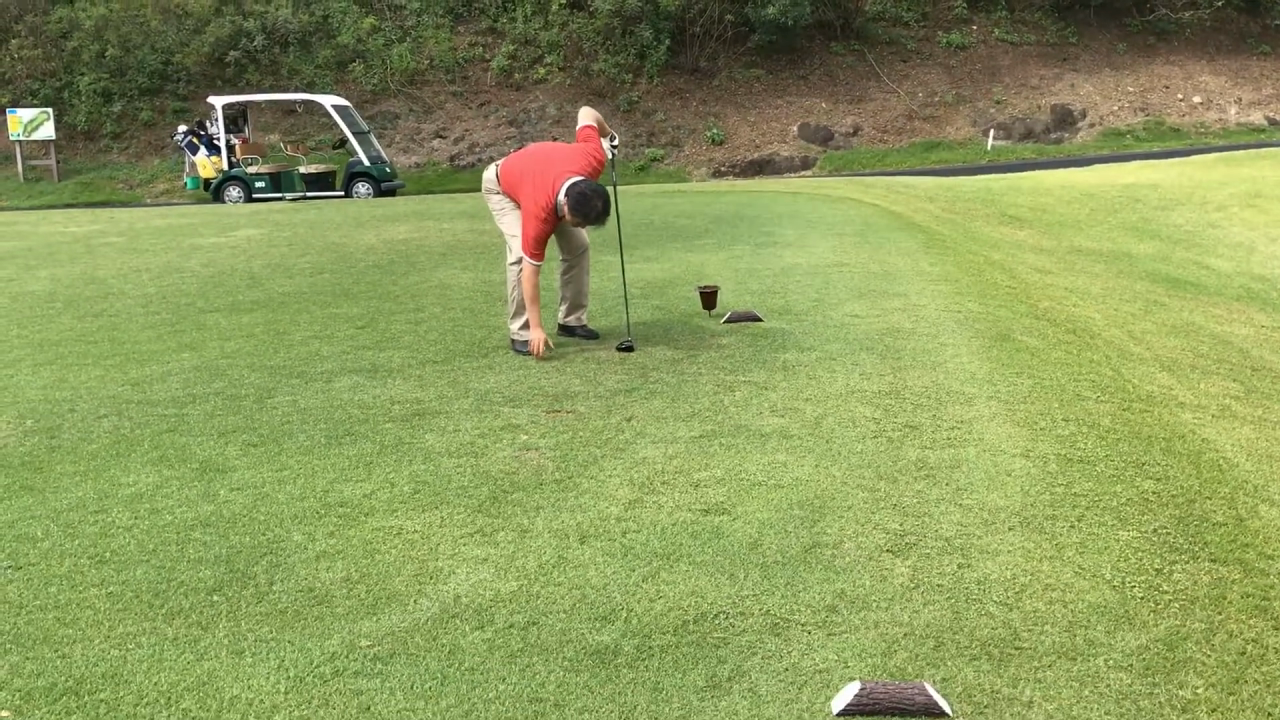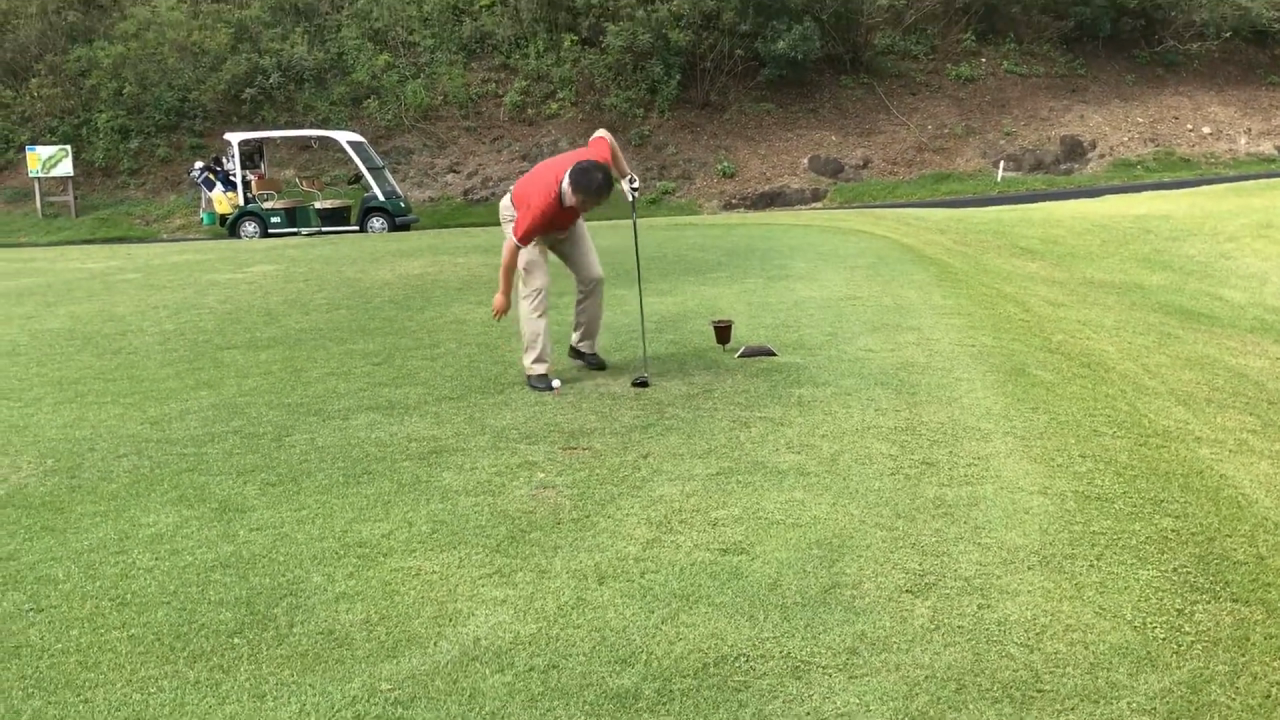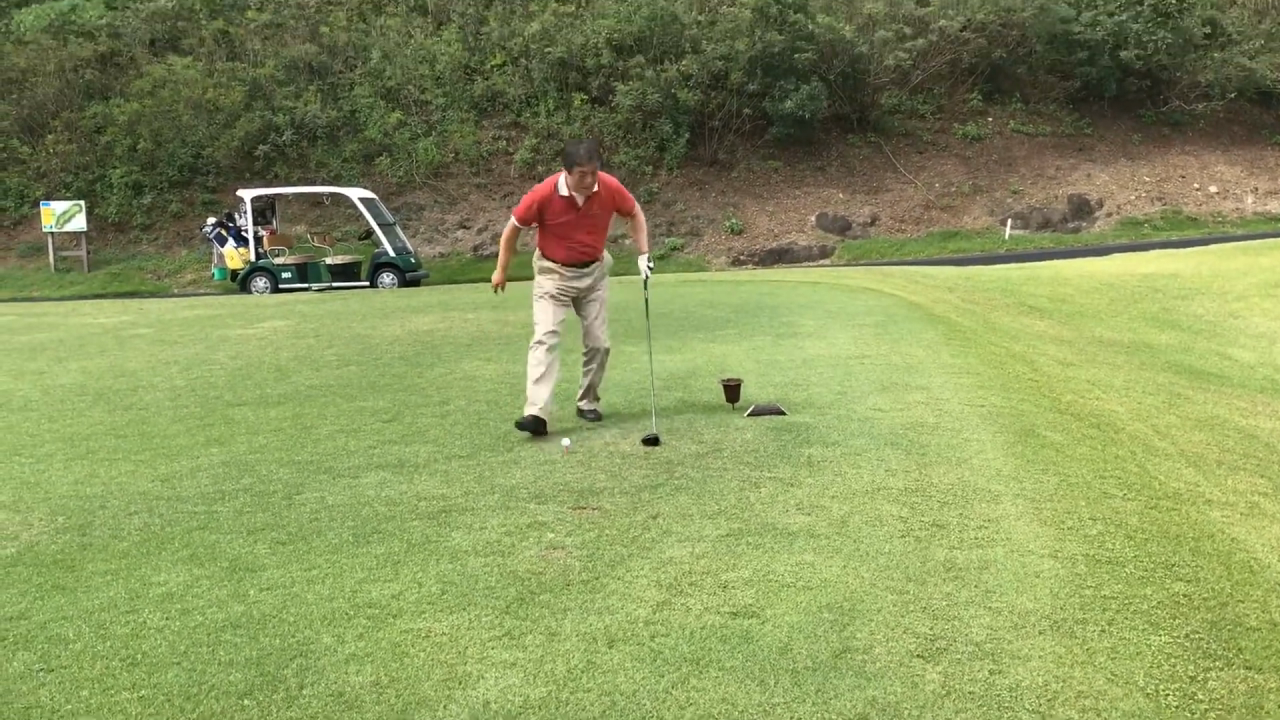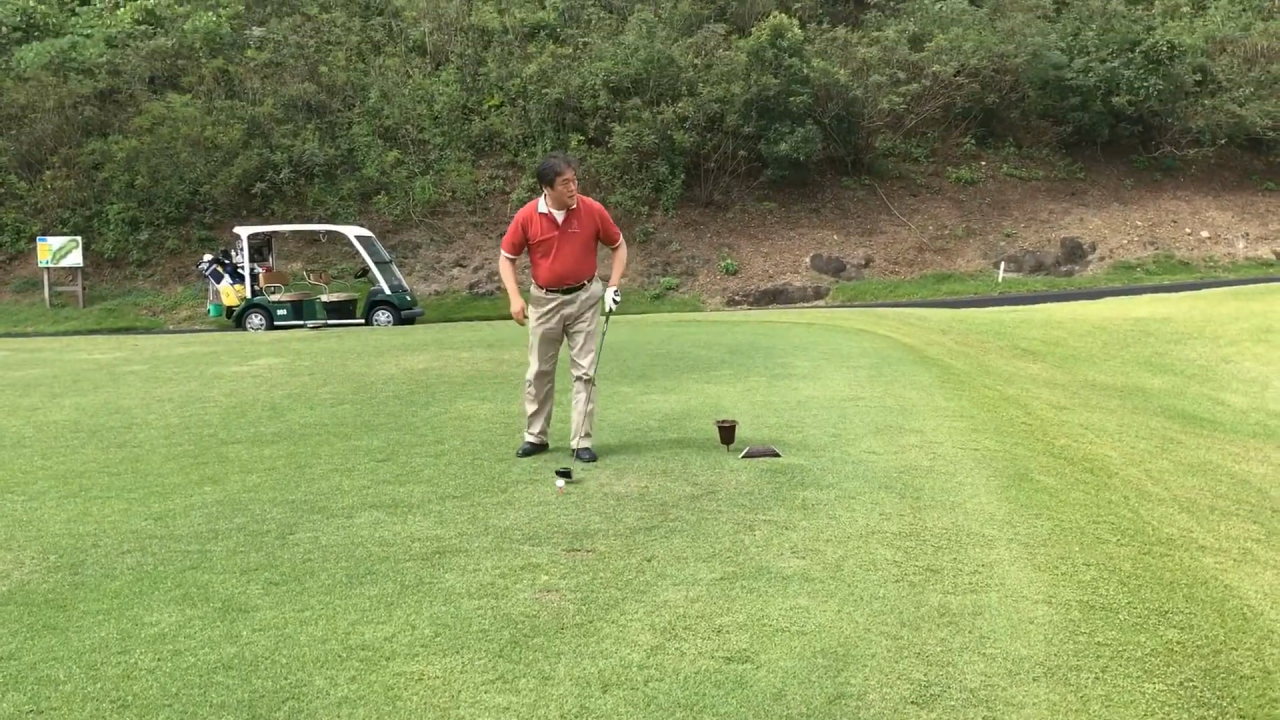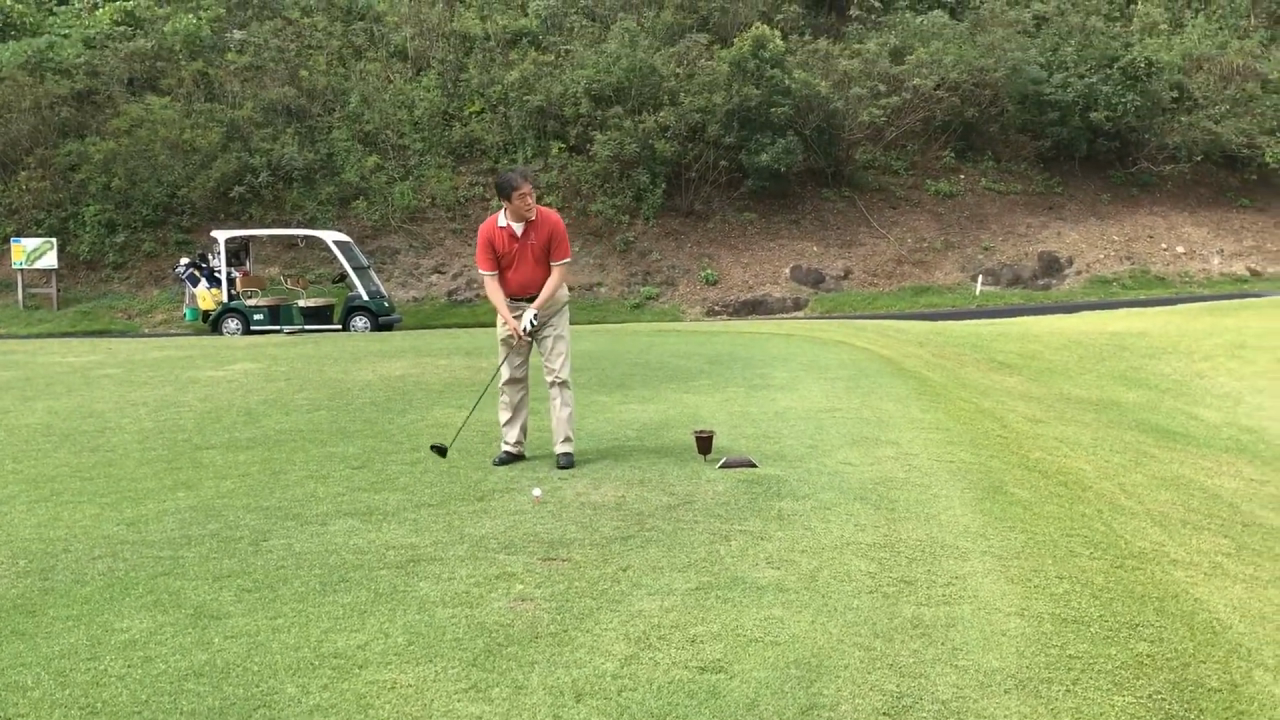
dt=0.4s
person 1, frame 1
left shoulder: (594, 161)
right shoulder: (540, 212)
left elbow: (586, 113)
right elbow: (530, 270)
left wrist: (608, 135)
right wrist: (537, 327)
left hip: (544, 174)
right hip: (502, 187)
left knee: (578, 246)
right knee: (521, 254)
left ankle: (572, 320)
right ankle: (521, 332)
person 1, frame 2
left shoulder: (598, 165)
right shoulder: (542, 203)
left elbow: (602, 135)
right elbow: (512, 246)
left wrist: (625, 175)
right wrist: (503, 293)
left hip: (566, 217)
right hip: (520, 215)
left knee: (592, 277)
right knee: (536, 284)
left ankle: (583, 345)
right ankle: (536, 368)
person 1, frame 3
left shoulder: (610, 187)
right shoulder: (543, 194)
left elbow: (634, 213)
right elbow: (513, 227)
left wrist: (643, 254)
right wrist: (501, 269)
left hip: (594, 272)
right hip: (553, 272)
left knee: (598, 343)
right knee: (545, 337)
left ankle: (588, 403)
right ankle: (535, 412)
person 1, frame 4
left shoulder: (593, 210)
right shoulder: (526, 217)
left elbow: (619, 245)
right elbow: (507, 258)
left wrist: (613, 286)
right wrist: (515, 298)
left hip: (584, 298)
right hip: (544, 300)
left knee: (584, 372)
right knee: (539, 372)
left ankle: (581, 441)
right ankle: (536, 436)
person 1, frame 5
left shoulder: (552, 222)
right shoulder: (488, 230)
left elbow: (559, 272)
right elbow: (491, 280)
left wrist: (535, 310)
right wrist: (509, 318)
left hip: (549, 306)
right hip: (511, 307)
left knee: (558, 375)
right knee: (512, 378)
left ankle: (563, 446)
right ankle: (512, 445)
